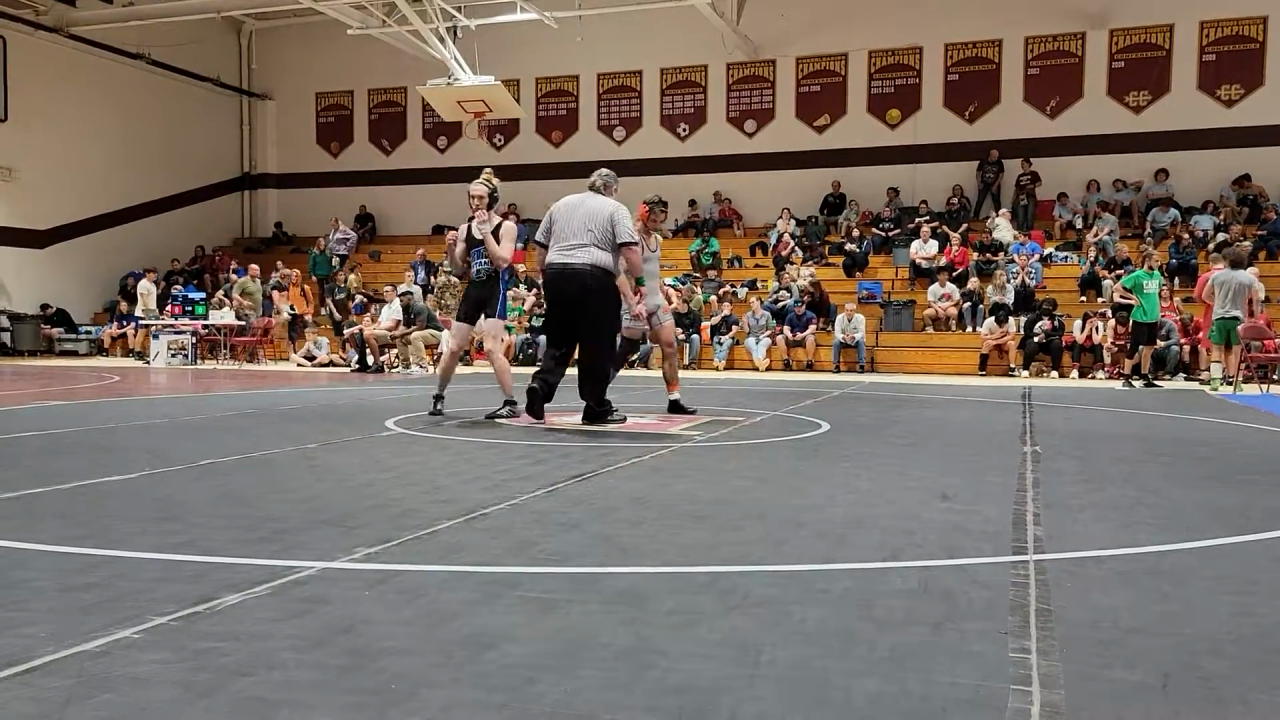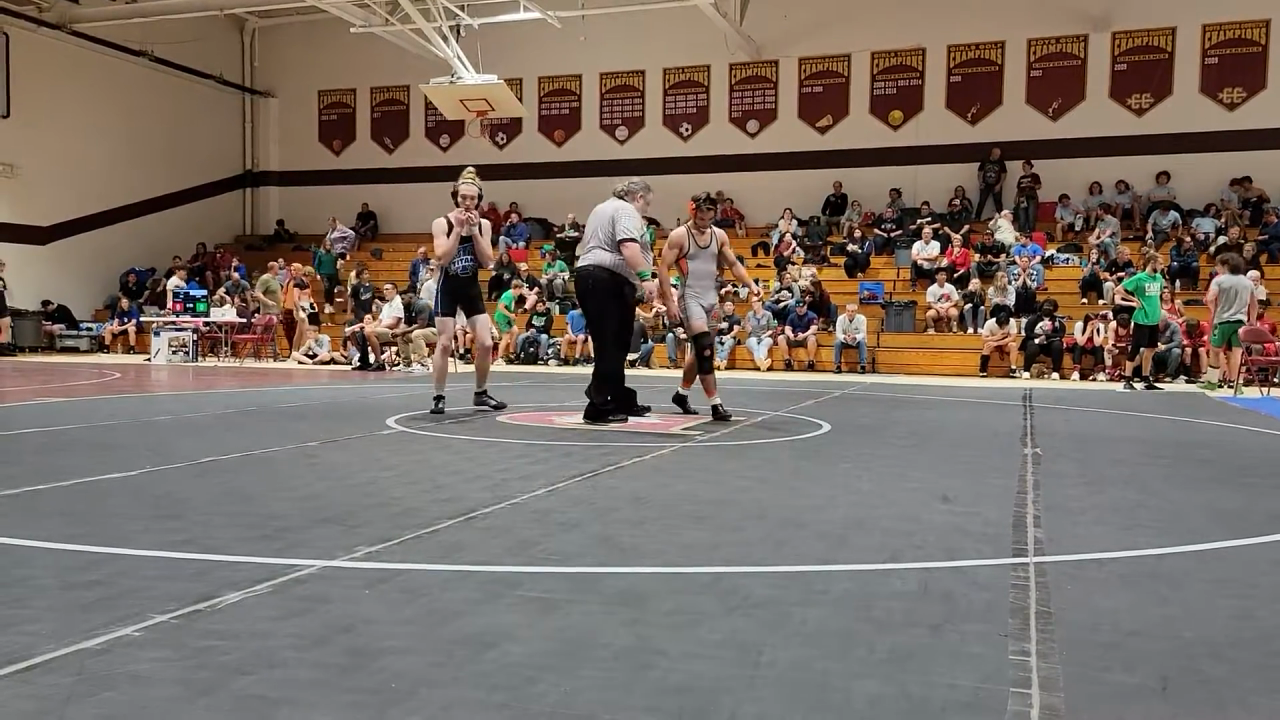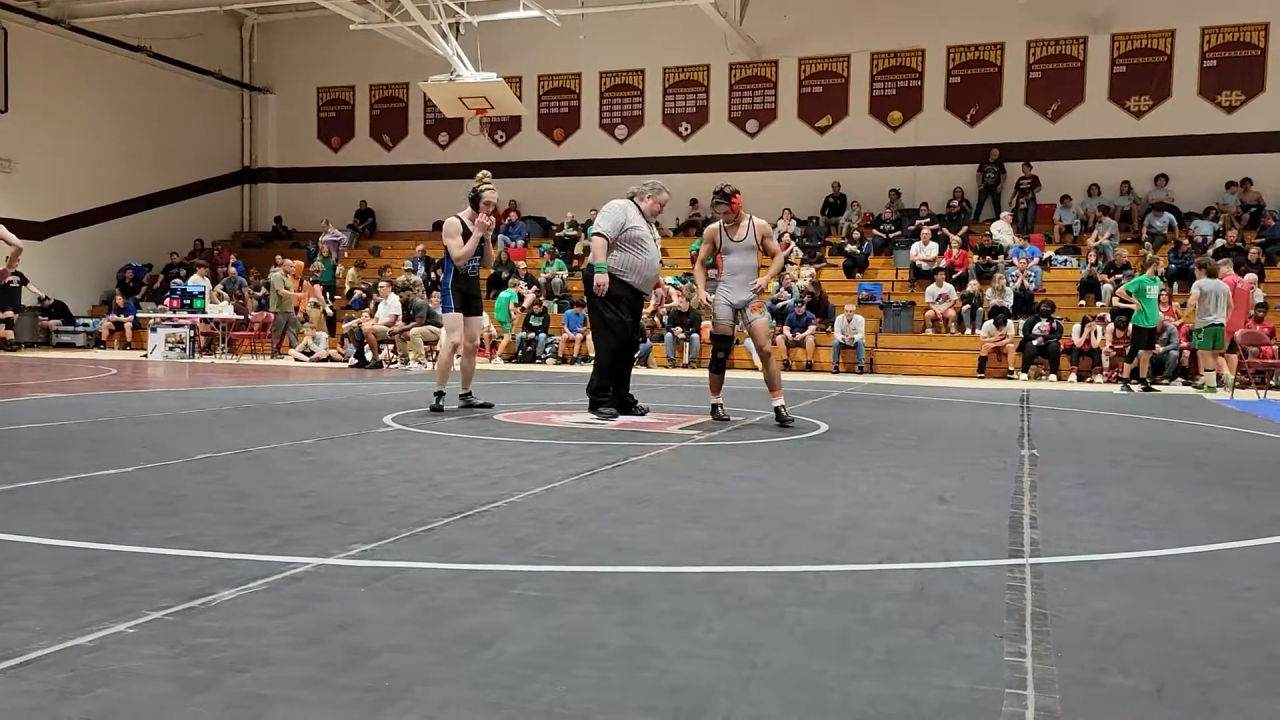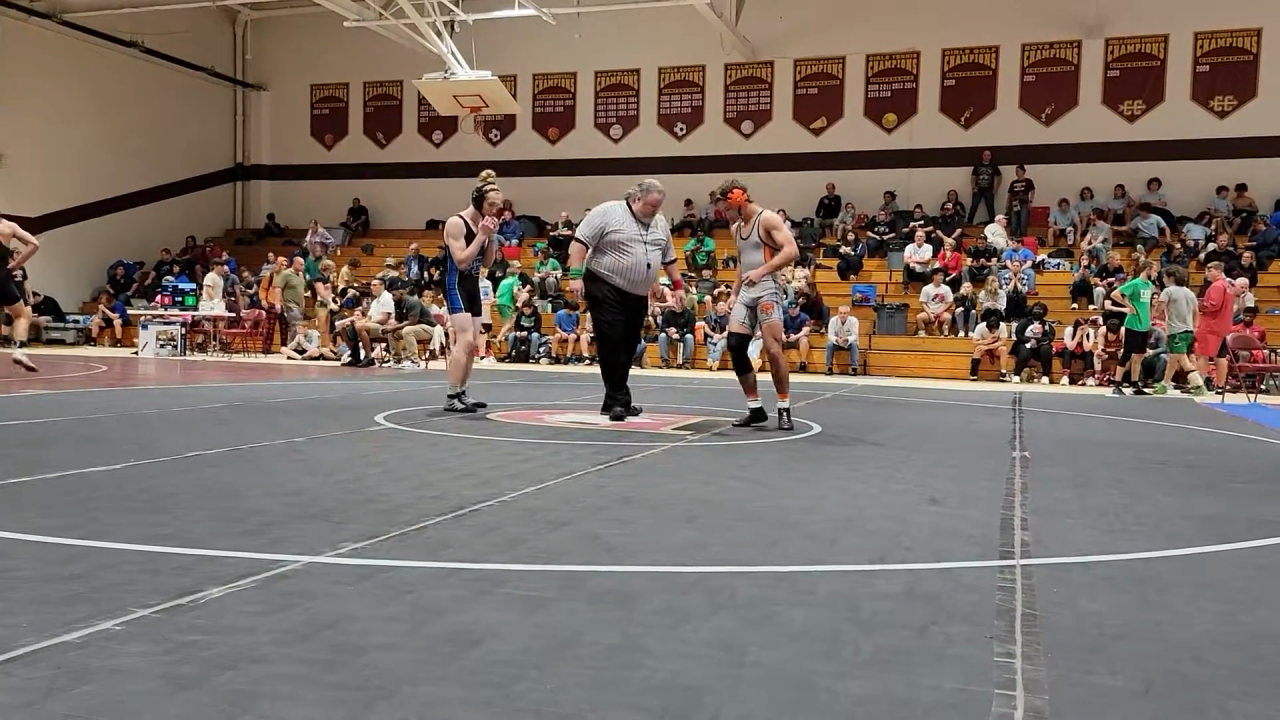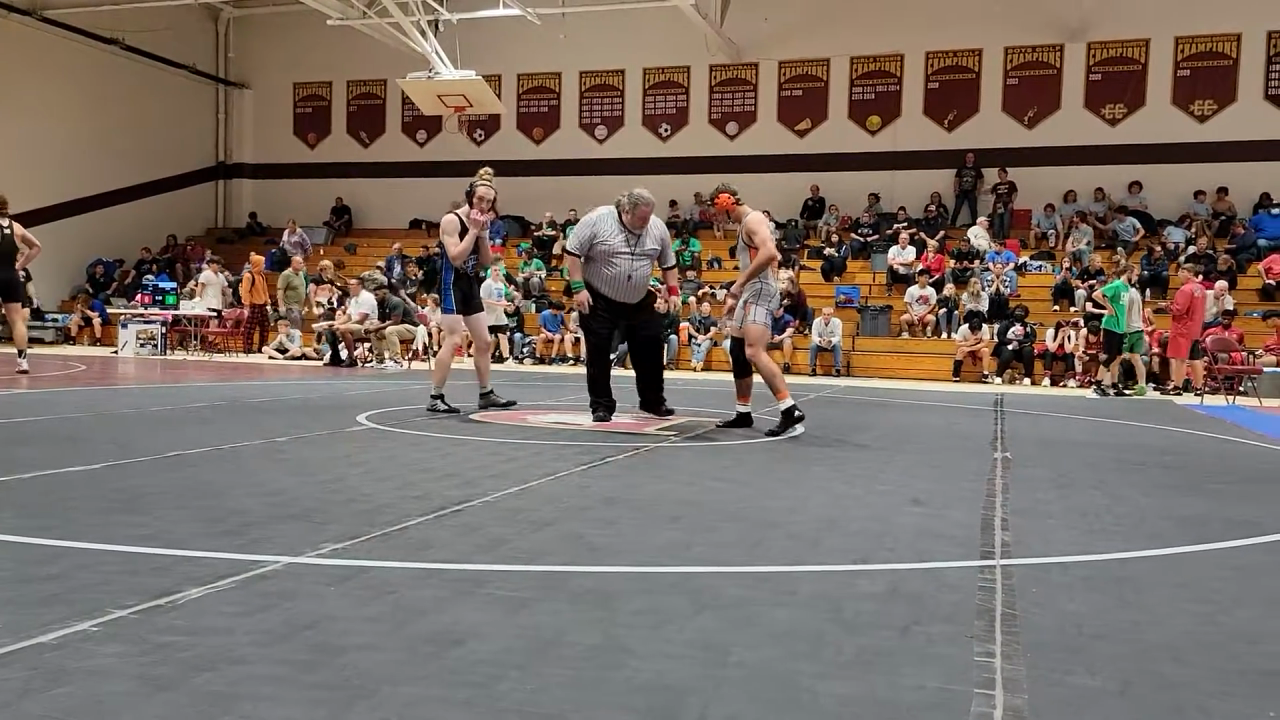
dt=0.4s
person 1, frame 1
left shoulder: (506, 227)
right shoulder: (466, 228)
left elbow: (503, 261)
right elbow: (459, 268)
left wrist: (486, 231)
right wrist: (453, 248)
left hip: (496, 292)
right hip: (472, 292)
left knee: (493, 348)
right knee: (453, 349)
left ankle: (510, 404)
right ankle: (438, 397)
person 1, frame 2
left shoulder: (484, 225)
right shoulder: (442, 223)
left elbow: (486, 262)
right elbow: (441, 259)
left wrist: (475, 230)
right wrist: (458, 229)
left hip: (472, 288)
right hip: (448, 288)
left knee: (485, 344)
right knee: (445, 344)
left ankle: (481, 393)
right ankle: (438, 398)
person 1, frame 3
left shoulder: (484, 225)
right shoulder: (453, 223)
left elbow: (488, 263)
right elbow: (459, 258)
left wrist: (487, 236)
right wrist: (478, 232)
left hip: (473, 287)
right hip: (454, 286)
left knee: (472, 343)
right knee: (453, 340)
left ankle: (466, 394)
right ankle: (438, 394)
person 1, frame 4
left shoulder: (484, 225)
right shoulder: (456, 223)
left elbow: (486, 263)
right elbow: (461, 262)
left wrist: (491, 238)
right wrist: (481, 235)
left hip: (473, 287)
right hip: (456, 286)
left knee: (472, 345)
right knee: (466, 341)
left ankle: (460, 392)
right ankle: (452, 397)
person 1, frame 5
left shoulder: (483, 223)
right shoulder: (451, 220)
left elbow: (486, 262)
right elbow: (456, 258)
left wrist: (483, 233)
right wrist: (473, 231)
left hip: (472, 286)
right hip: (453, 285)
left knee: (484, 342)
right knee: (453, 341)
left ankle: (486, 394)
right ankle: (435, 398)
person 2, frame 1
left shoulder: (561, 204)
right shoulder: (615, 209)
left elbow: (540, 245)
right elbow: (630, 249)
left wrist: (549, 272)
right wrist: (639, 282)
left hip: (557, 278)
right hip: (593, 281)
left knee: (559, 343)
right knee: (599, 346)
left ankle: (540, 385)
right ankle: (597, 409)
person 2, frame 2
left shoulder: (605, 208)
right shoulder: (626, 211)
right elbow: (629, 246)
right wrist: (645, 278)
left hip: (592, 281)
right hip: (609, 283)
left knee: (613, 344)
right knee: (612, 345)
left ankle: (622, 400)
right ankle: (598, 407)
person 2, frame 3
left shoulder: (647, 222)
right shoulder: (619, 209)
left elbow: (649, 259)
right elbow: (599, 238)
left wrist: (656, 285)
right wrist: (600, 270)
left hip: (633, 291)
right hip: (610, 286)
left knee: (628, 344)
right knee: (612, 340)
left ankle: (621, 399)
right ankle: (599, 399)
person 2, frame 4
left shoulder: (660, 223)
right shoulder: (607, 212)
left elbow: (669, 258)
right elbow: (580, 242)
left wrist: (677, 285)
right wrist: (575, 275)
left hip: (637, 296)
right hip: (606, 290)
left knee: (627, 348)
right knee: (611, 346)
left ankle: (619, 400)
right ankle: (616, 402)
person 2, frame 5
left shoulder: (658, 227)
right shoulder: (596, 220)
left elbow: (668, 264)
right elbow: (572, 253)
left wrist: (672, 292)
right wrist: (578, 288)
left hip: (638, 302)
right hip: (598, 300)
left knee: (651, 347)
right knee: (599, 353)
left ankle: (653, 400)
right ankle: (601, 406)
person 3, frame 1
left shoulder: (658, 239)
right elbow: (619, 273)
left wrist: (661, 297)
right wrist: (632, 301)
left hip: (657, 300)
right hip: (638, 302)
left knee: (670, 347)
right knee: (625, 352)
left ankle: (675, 399)
person 3, frame 2
left shoulder: (719, 235)
right shoulder: (678, 235)
left elbow: (733, 264)
right elbow: (664, 269)
left wrist: (750, 284)
right wrist: (670, 301)
left hip: (711, 297)
right hip: (690, 298)
left knee: (700, 351)
right knee: (705, 347)
left ankle: (681, 394)
right ankle: (715, 403)
person 3, frame 3
left shoulder: (760, 226)
right shoulder: (712, 231)
left elbow: (777, 256)
right elbow: (700, 264)
left wrist: (767, 278)
right wrist: (701, 289)
left hip: (752, 295)
right hip: (723, 294)
left knee: (764, 348)
right knee: (720, 351)
left ankle: (779, 406)
right ankle: (716, 403)
person 3, frame 4
left shoulder: (769, 219)
right shoulder: (736, 228)
left elbow: (791, 250)
left wrist: (762, 271)
right wrist: (734, 294)
left hip: (769, 290)
right hip: (746, 293)
left knee: (772, 348)
right knee: (735, 348)
left ankle: (784, 407)
right ankle: (755, 409)
person 3, frame 5
left shoulder: (753, 220)
right shoulder: (744, 225)
left elbow: (769, 254)
left wrist: (739, 282)
right wrist: (736, 297)
left hip: (761, 293)
right hip: (751, 294)
left knee: (754, 353)
right knee: (737, 351)
left ankle: (790, 410)
right ankle: (743, 413)
